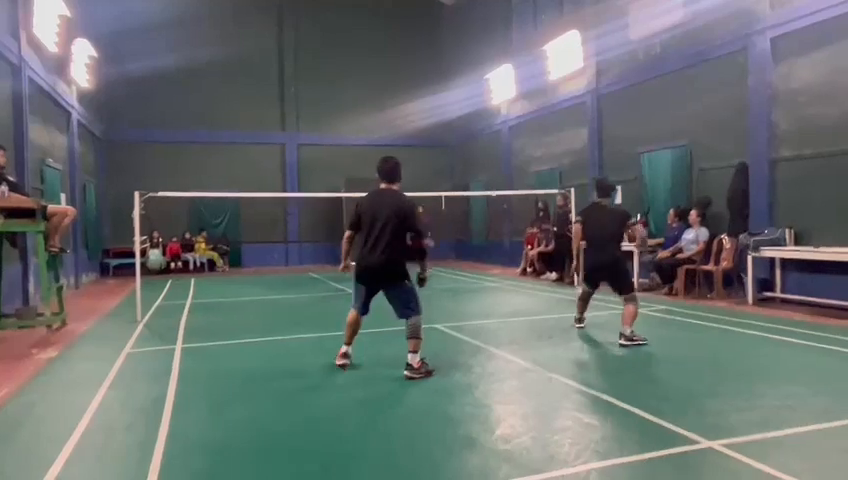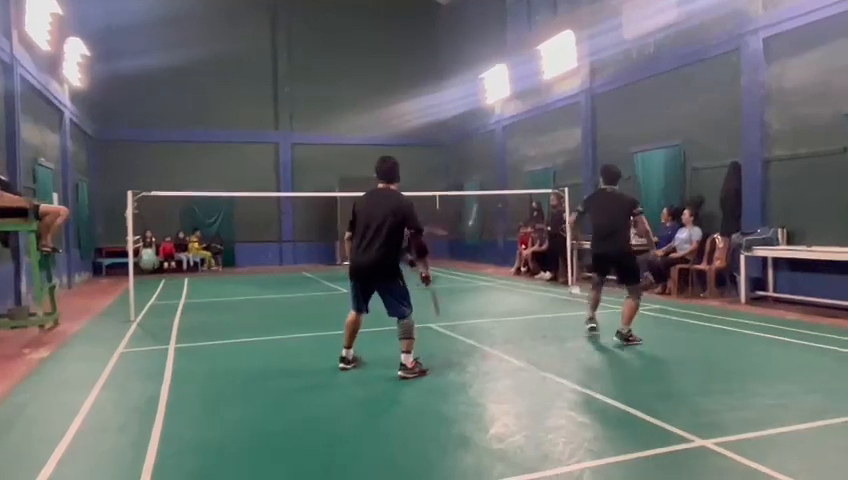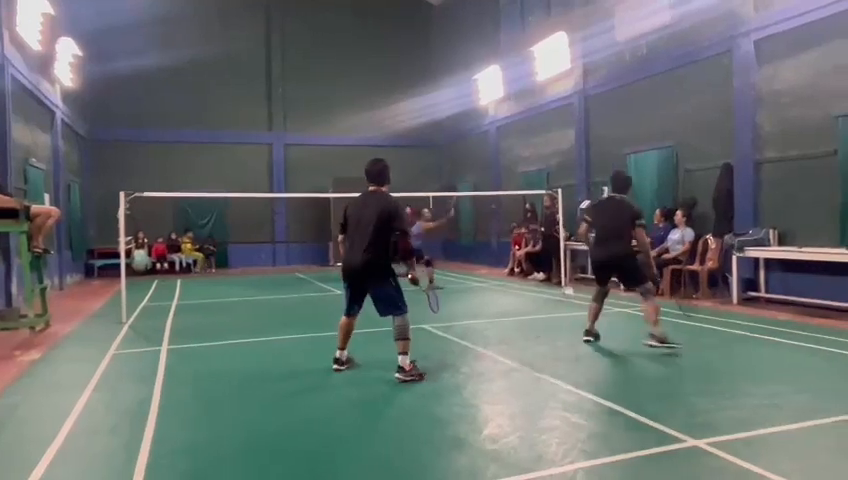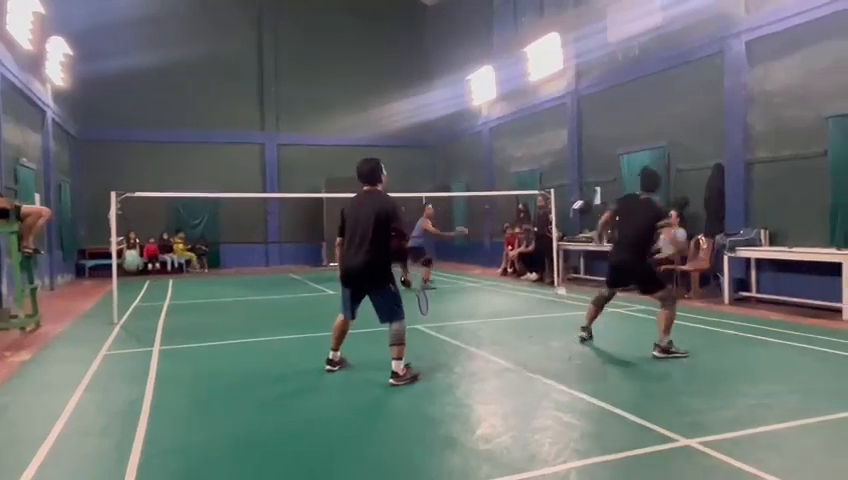
dt=0.2s
person 1, frame 1
left shoulder: (364, 202)
right shoulder: (405, 203)
left elbow: (349, 236)
right elbow: (417, 240)
left wrist: (345, 260)
right wrist: (423, 270)
left hip: (365, 267)
right hip: (393, 268)
left knee: (358, 310)
right knee: (413, 312)
left ankle: (344, 352)
right ankle: (414, 363)
person 1, frame 2
left shoulder: (362, 201)
right shoulder: (402, 203)
left elbow: (349, 237)
right elbow: (417, 239)
left wrist: (352, 261)
right wrist: (425, 268)
left hip: (359, 266)
right hip: (385, 267)
left knee: (356, 310)
right knee: (404, 313)
left ankle: (346, 356)
right ankle: (407, 363)
person 1, frame 3
left shoulder: (353, 204)
right shoulder: (390, 204)
left elbow: (341, 240)
right elbow: (402, 242)
right wrist: (412, 270)
left hip: (351, 267)
right hip: (377, 268)
left knee: (350, 313)
right knee: (399, 312)
left ankle: (340, 357)
right ankle: (404, 365)
person 1, frame 4
left shoulder: (350, 205)
right shoulder: (387, 203)
left elbow: (339, 242)
left wrist: (344, 268)
left hip: (350, 270)
right hip: (376, 270)
left knee: (345, 315)
right knee: (396, 317)
left ankle: (333, 358)
right ankle: (399, 370)
person 2, frame 1
left shoulder: (585, 212)
right shoulder: (621, 213)
left elbow: (576, 232)
right elbow: (639, 235)
left wrist: (576, 257)
left hip: (592, 260)
right hip: (613, 260)
left knee: (587, 291)
right knee: (630, 298)
left ankle: (579, 318)
right ankle: (626, 333)
person 2, frame 2
left shoulder: (591, 199)
right shoulder: (629, 201)
left elbow: (572, 220)
right elbow: (644, 229)
left hip: (599, 249)
right hip: (621, 250)
left knee: (597, 283)
right knee: (634, 291)
left ankle: (591, 318)
right ankle: (624, 331)
person 2, frame 3
left shoulder: (597, 206)
right shoulder: (633, 211)
left elbow: (582, 232)
right elbow: (642, 240)
left wrist: (593, 247)
right wrist: (651, 263)
left hip: (599, 256)
right hip: (622, 256)
left knee: (601, 291)
right knee: (648, 292)
left ankle: (590, 330)
right ankle: (656, 335)
person 2, frame 4
left shoulder: (624, 201)
right shoulder: (656, 210)
left elbow: (603, 222)
left wrist: (600, 233)
left hip: (617, 258)
right hip: (638, 261)
left knee: (606, 294)
right knee: (668, 298)
left ankle: (586, 328)
right ankle: (663, 344)
